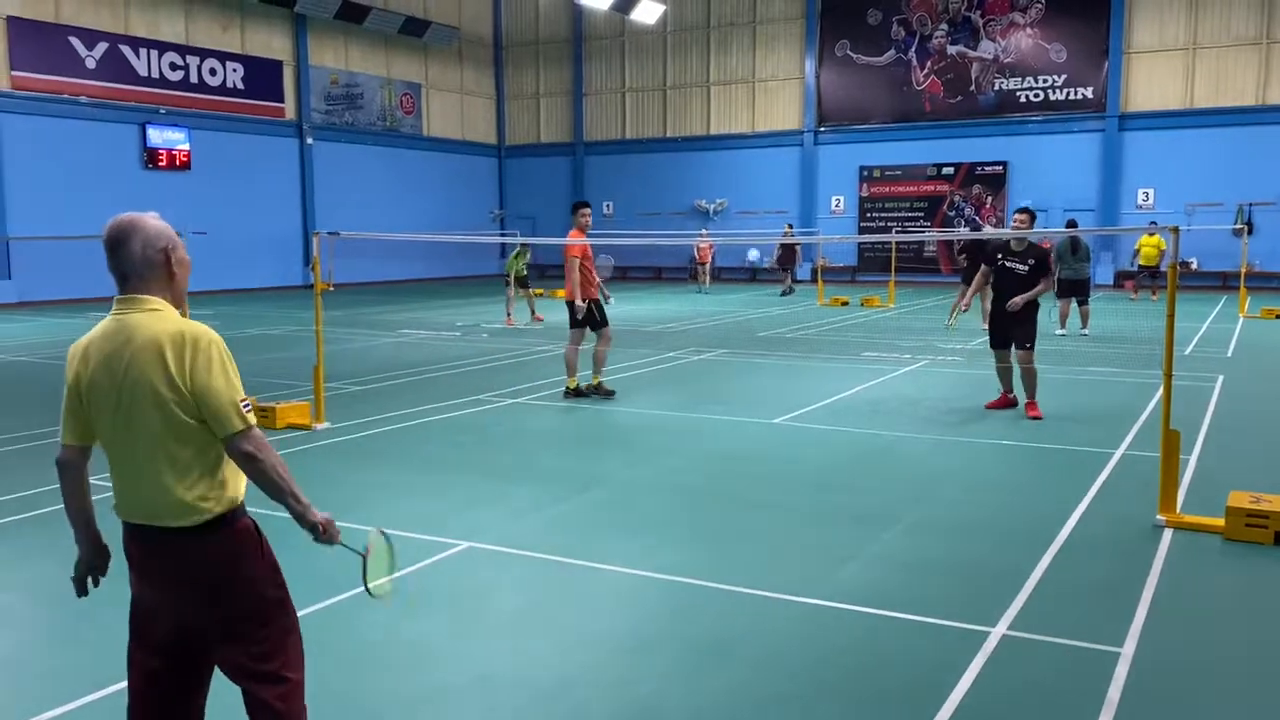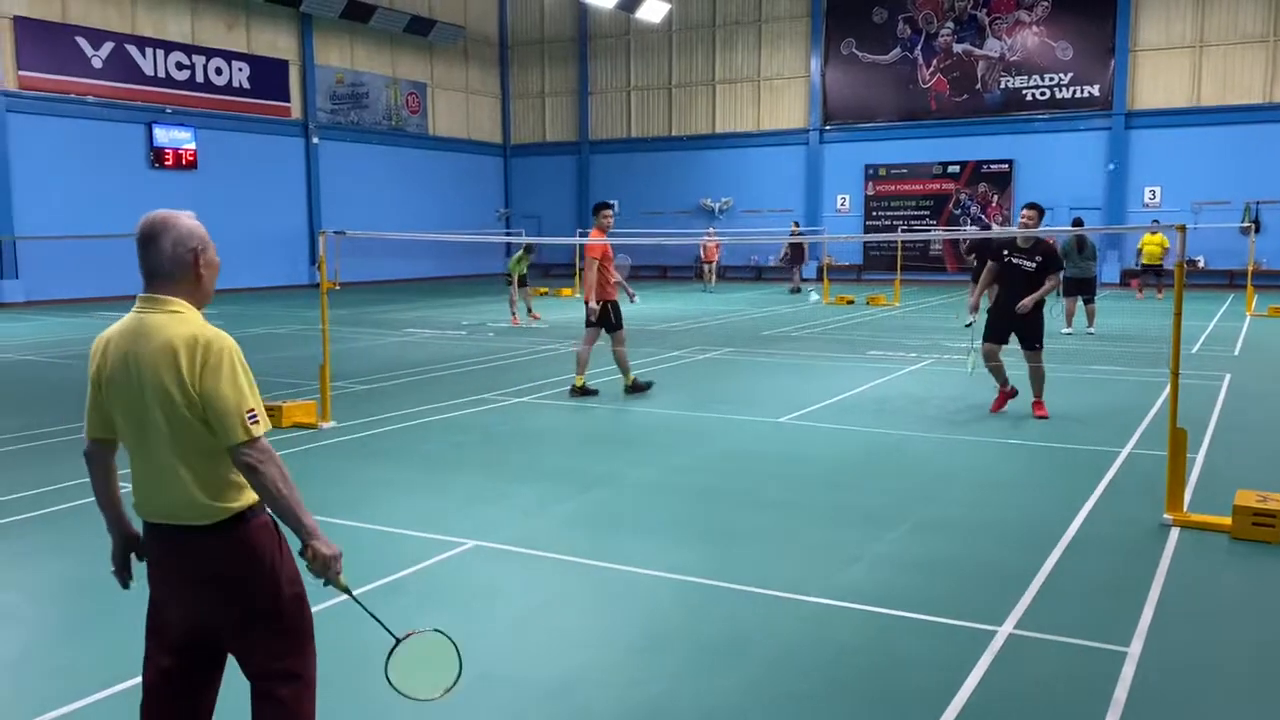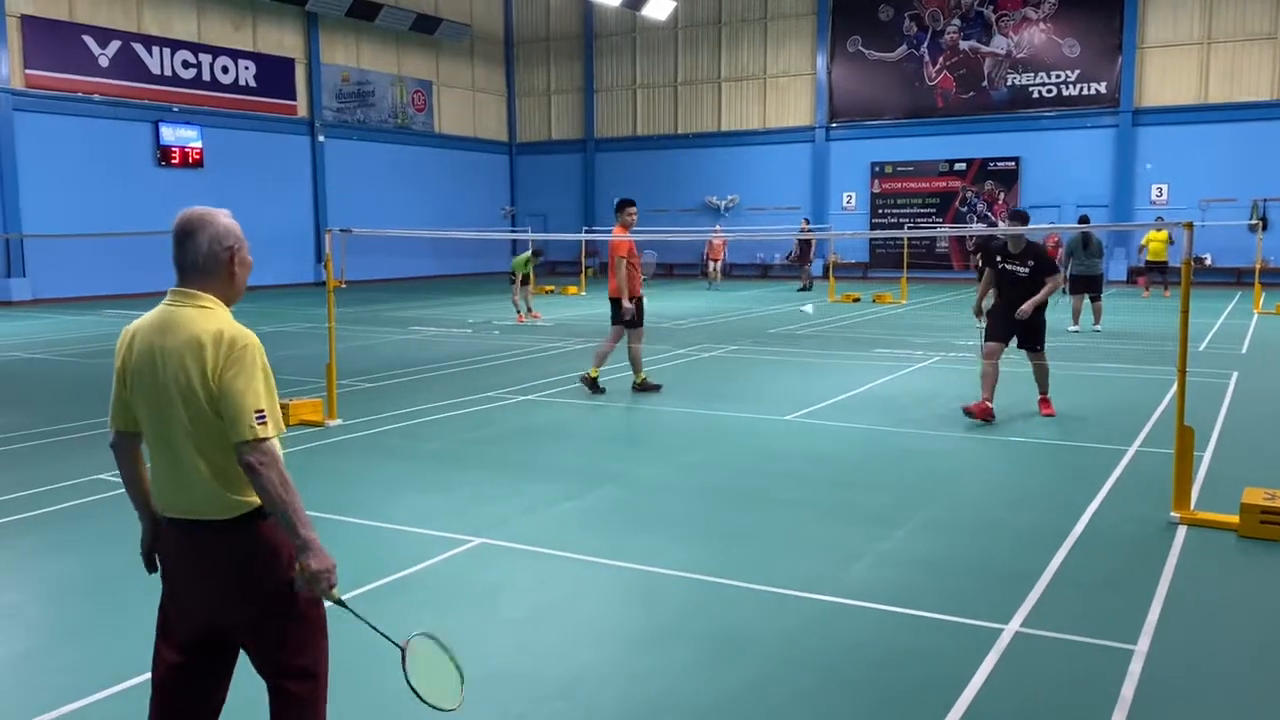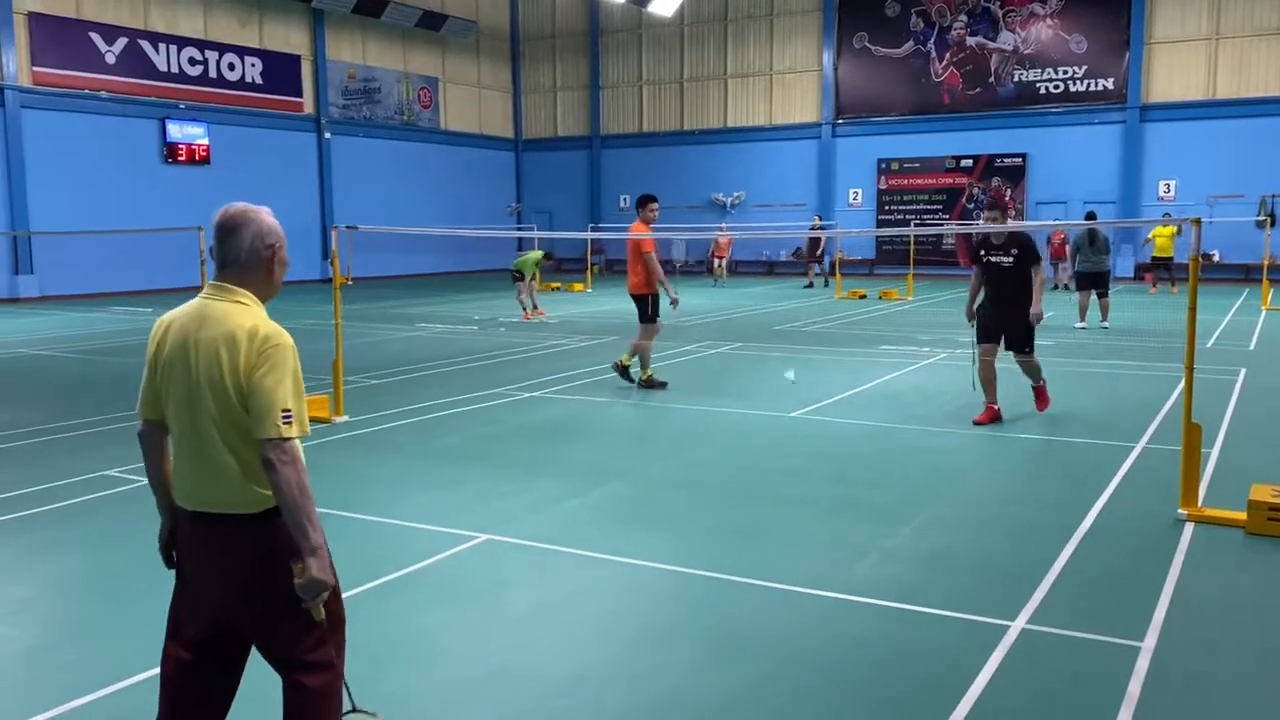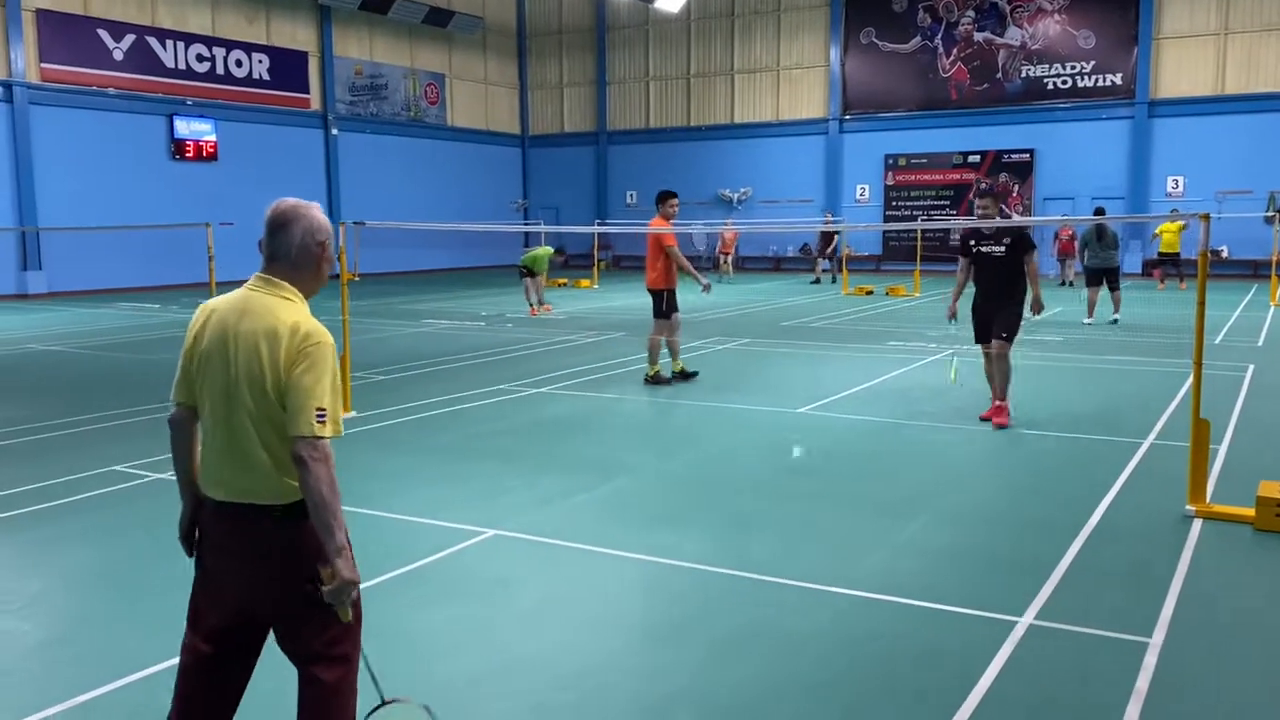
dt=0.2s
person 1, frame 1
left shoulder: (84, 352)
right shoulder: (191, 340)
left elbow: (69, 460)
right elbow: (245, 446)
left wrist: (88, 542)
right wrist: (304, 511)
left hip: (144, 541)
right hip: (214, 540)
left knee: (161, 677)
right knee: (273, 667)
person 1, frame 2
left shoulder: (107, 346)
right shoulder: (207, 343)
left elbow: (96, 452)
right elbow: (251, 456)
left wrist: (120, 531)
right wrist: (311, 535)
left hip: (163, 539)
right hip: (232, 538)
left knee: (175, 671)
right knee: (284, 664)
person 1, frame 3
left shoulder: (135, 336)
right shoulder: (231, 340)
left elbow: (124, 441)
right elbow: (256, 457)
left wrist: (150, 519)
right wrist: (307, 544)
left hip: (179, 534)
right hip: (246, 534)
left knee: (185, 664)
right knee: (296, 660)
person 1, frame 4
left shoulder: (168, 327)
right shoulder: (265, 337)
left elbow: (150, 432)
right elbow: (277, 455)
left wrist: (169, 514)
right wrist: (314, 551)
left hip: (197, 527)
right hip: (264, 530)
left knee: (195, 658)
right knee: (313, 651)
person 1, frame 5
left shoulder: (209, 314)
right shoulder: (306, 334)
left elbow: (182, 419)
right elbow: (309, 453)
left wrist: (191, 501)
right wrist: (337, 551)
left hip: (221, 517)
right hip: (288, 522)
left knee: (213, 648)
right knee: (329, 647)
person 2, frame 1
left shoulder: (1039, 254)
right shoulder: (996, 249)
left elbow: (1047, 284)
right elbow: (983, 275)
left wrist: (1024, 298)
right wrist: (969, 297)
left hip: (1025, 313)
right hip: (999, 310)
left knee: (1025, 358)
right knee: (1000, 356)
left ankle: (1031, 402)
right ankle: (1008, 396)
person 2, frame 2
left shoulder: (1046, 250)
right shoulder: (1003, 245)
left elbow: (1054, 281)
right elbow: (990, 271)
left wrist: (1033, 298)
right wrist: (976, 297)
left hip: (1030, 311)
right hip: (1001, 308)
left knee: (1034, 358)
right knee: (989, 352)
left ankle: (1038, 401)
right ankle: (1005, 388)
person 2, frame 3
left shoulder: (1038, 253)
right shoulder: (996, 250)
left elbow: (1054, 283)
right elbow: (989, 277)
left wrist: (1032, 303)
right wrist: (978, 302)
left hip: (1029, 313)
right hip: (1002, 309)
left knee: (1037, 358)
right knee: (989, 353)
left ankle: (1044, 398)
right ankle: (986, 405)
person 2, frame 4
left shoulder: (1022, 241)
right shoulder: (980, 245)
left elbow: (1038, 273)
left wrist: (1037, 304)
right wrist: (970, 305)
left hip: (1019, 310)
right hip: (990, 307)
left knee: (1024, 359)
right knee: (985, 355)
left ankle: (1039, 385)
right ankle: (992, 407)
person 2, frame 5
left shoulder: (1015, 232)
right shoulder: (969, 237)
left elbow: (1030, 263)
right elbow: (964, 271)
left wrist: (1036, 295)
right wrist: (953, 302)
left hip: (1010, 303)
right hip: (983, 302)
left knee: (1000, 351)
right knee: (988, 354)
left ankle: (1002, 404)
right ankle: (997, 402)
person 3, frame 1
left shoulder: (581, 238)
right shoulder: (575, 239)
right elbow: (574, 270)
left wrist: (603, 290)
right wrist: (578, 298)
left hip: (581, 297)
right hip: (585, 297)
left knee: (575, 341)
right knee: (605, 336)
left ankle: (572, 386)
right ankle: (596, 383)
person 3, frame 2
left shoulder: (601, 239)
right shoulder: (596, 240)
right elbow: (591, 271)
left wrist: (626, 288)
right wrist: (592, 300)
left hip: (600, 298)
right hip: (604, 299)
left knee: (589, 341)
right knee: (619, 340)
left ankle: (578, 384)
right ankle: (630, 382)
person 3, frame 3
left shoulder: (621, 235)
right shoulder: (623, 238)
right elbow: (621, 270)
left wrist: (637, 288)
right wrist: (626, 299)
left hip: (620, 294)
right hip: (628, 295)
left knee: (615, 337)
right knee: (636, 337)
left ankle: (591, 375)
right ankle: (640, 380)
person 3, frame 4
left shoulder: (637, 229)
right shoulder: (643, 233)
right elbow: (653, 265)
right wrist: (669, 290)
left hip: (640, 288)
right hip: (645, 289)
left knee: (650, 330)
right knee: (648, 332)
left ankle: (624, 362)
right ankle: (646, 377)
person 3, frame 5
left shoulder: (657, 225)
right shoulder: (662, 228)
right elbow: (678, 258)
right wrist: (700, 279)
left hip: (663, 283)
right hip: (662, 285)
left knee: (673, 325)
right knee: (660, 329)
left ankle: (678, 368)
right ankle: (652, 373)
